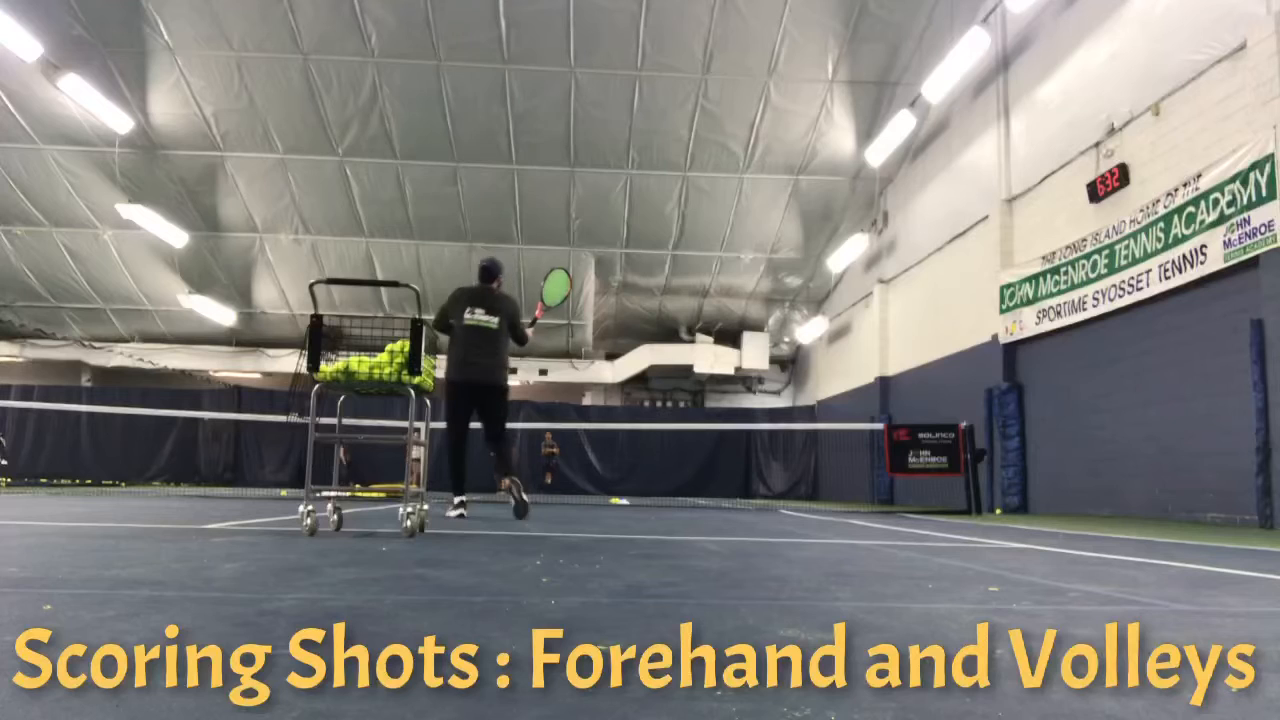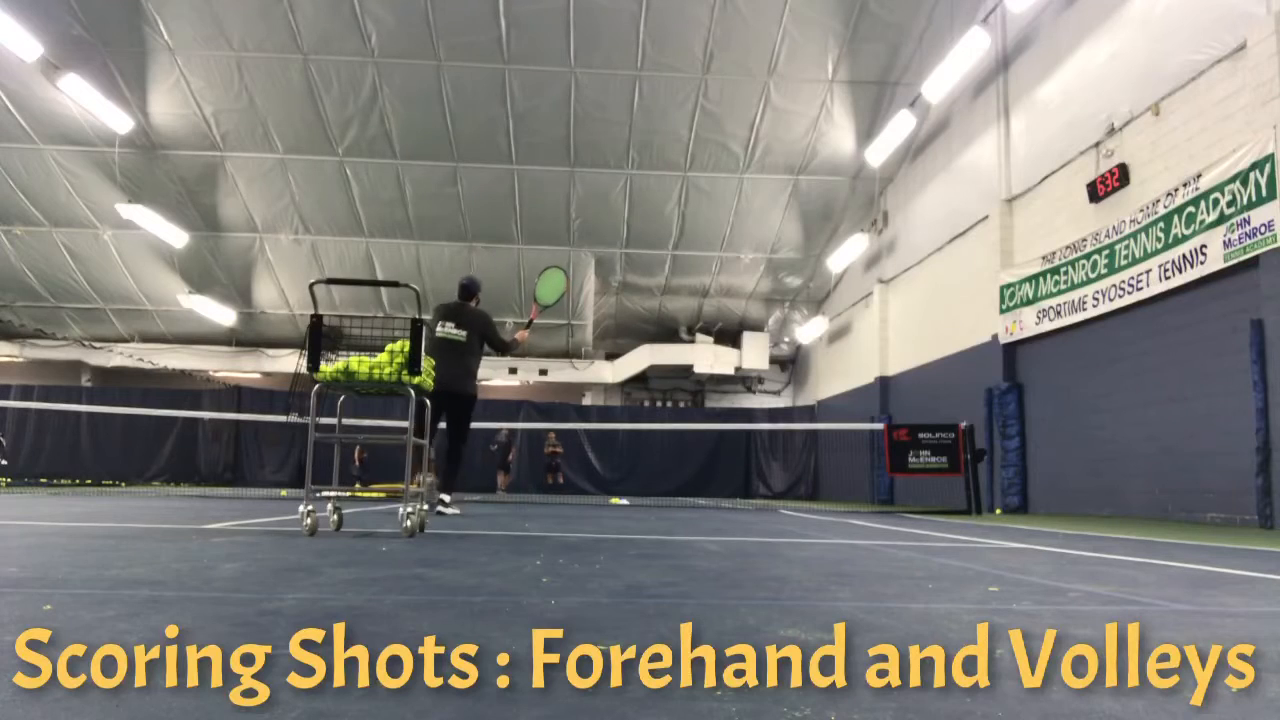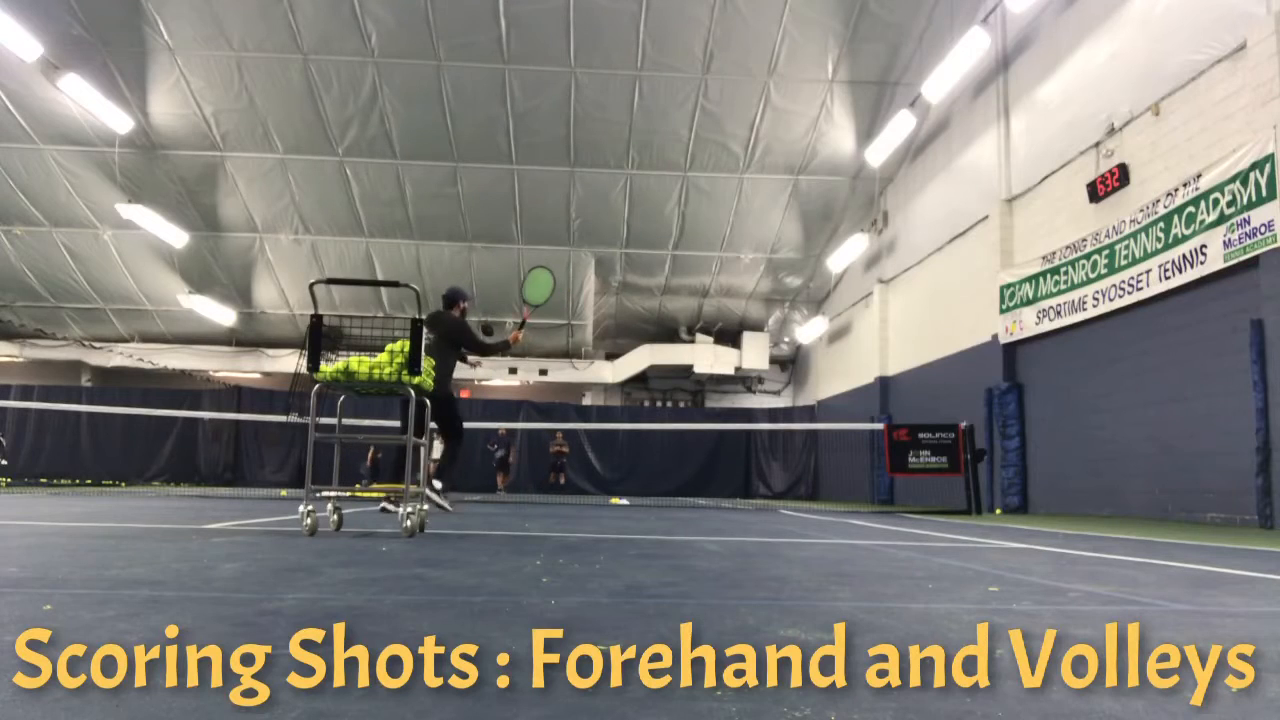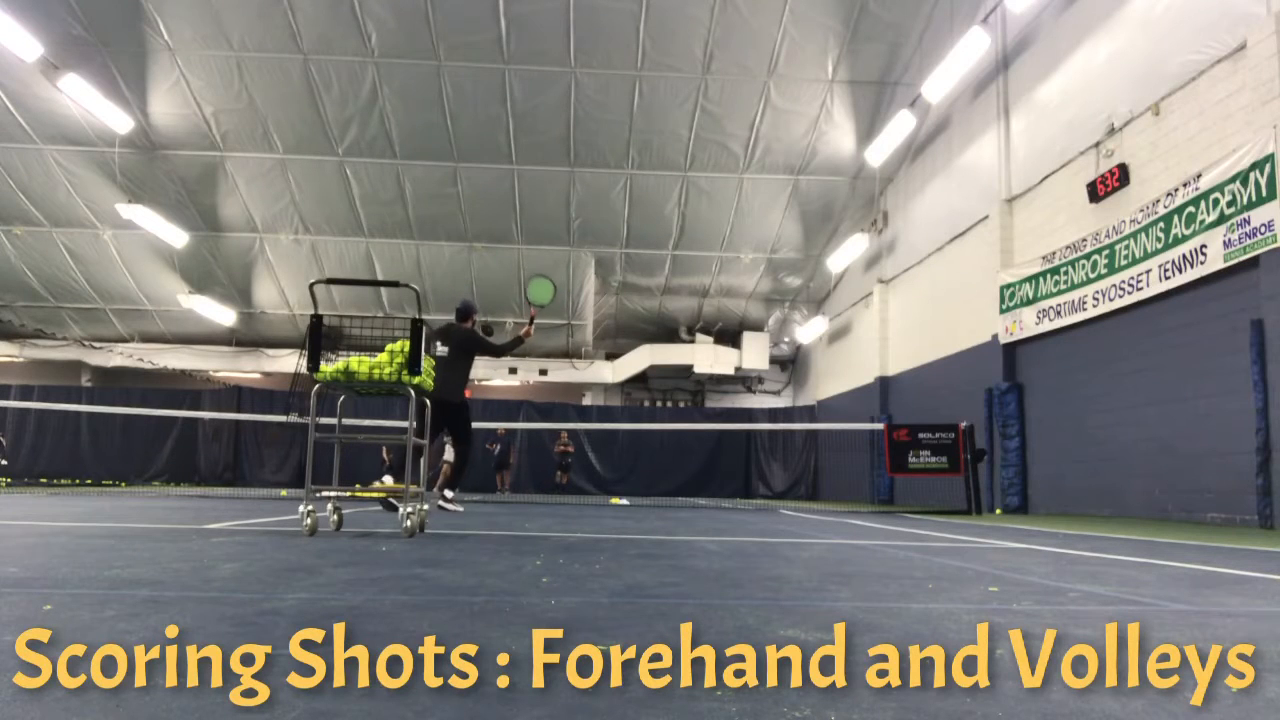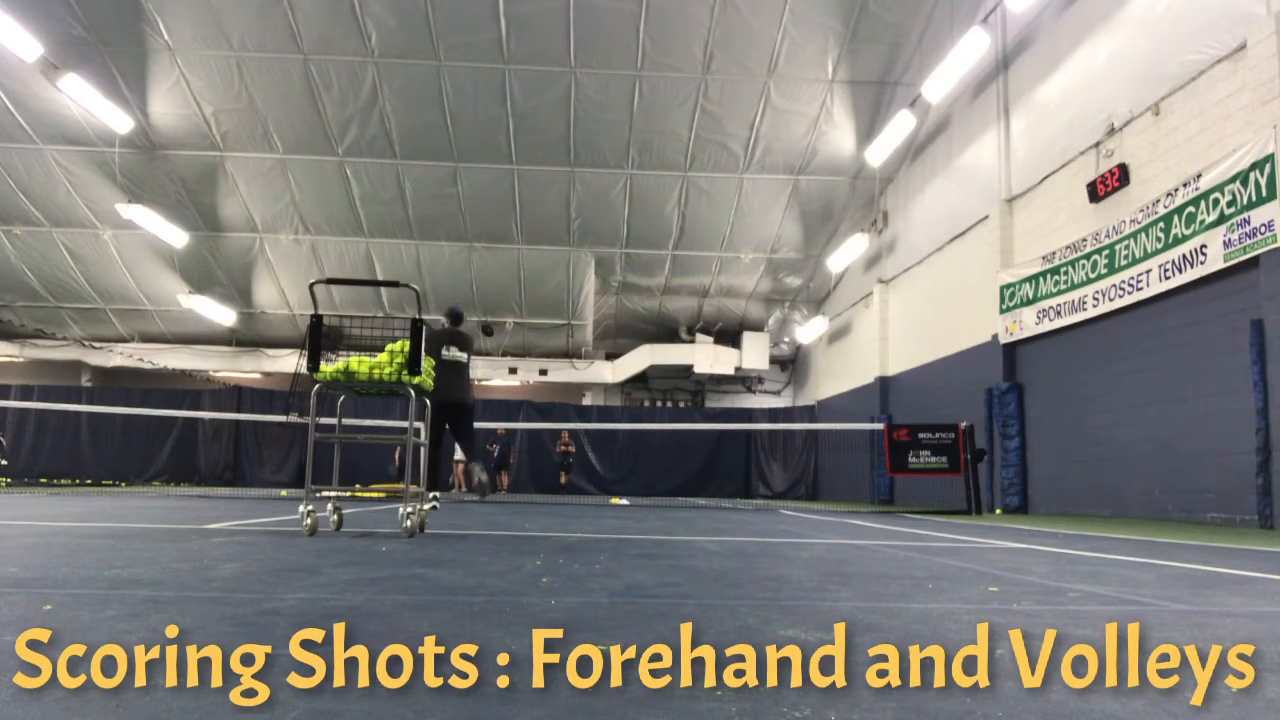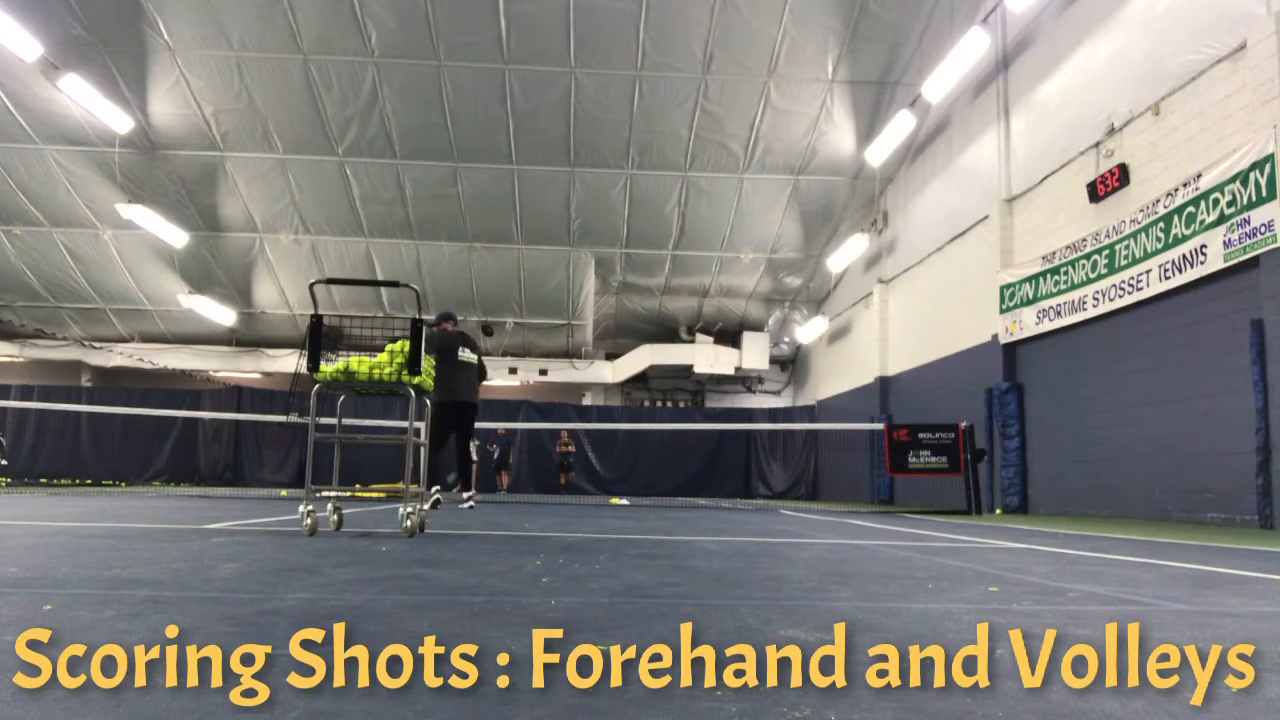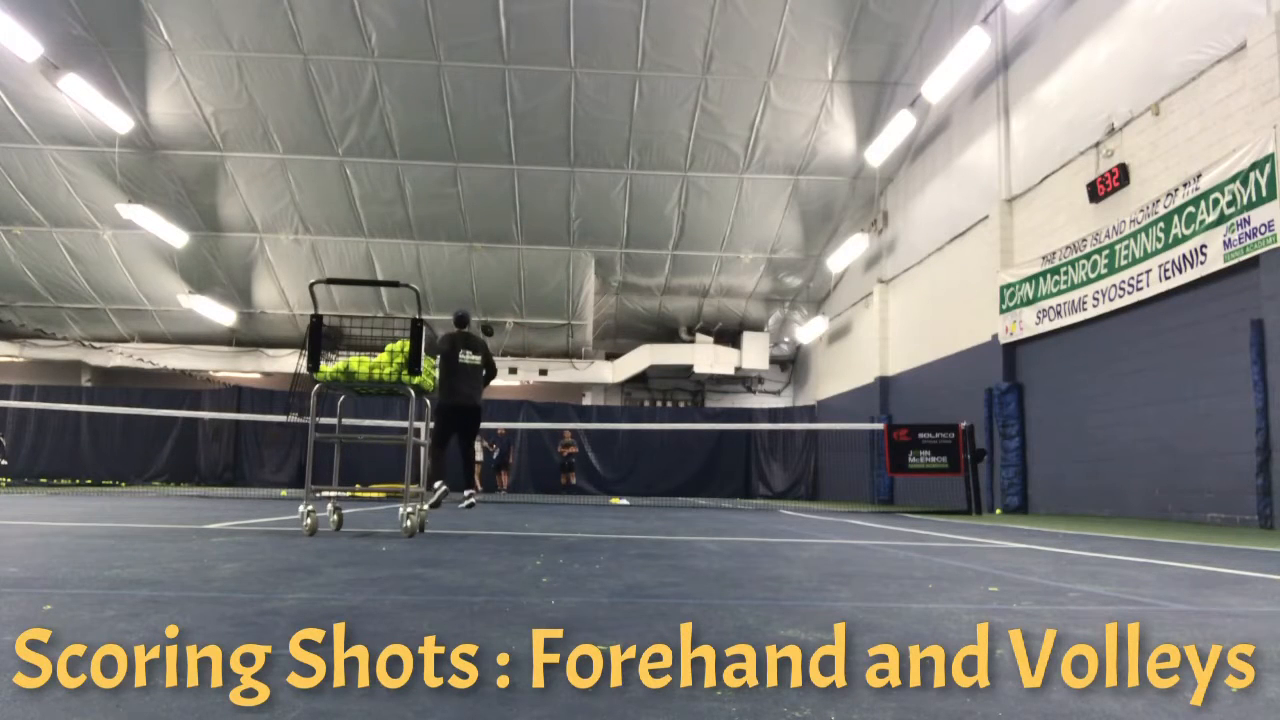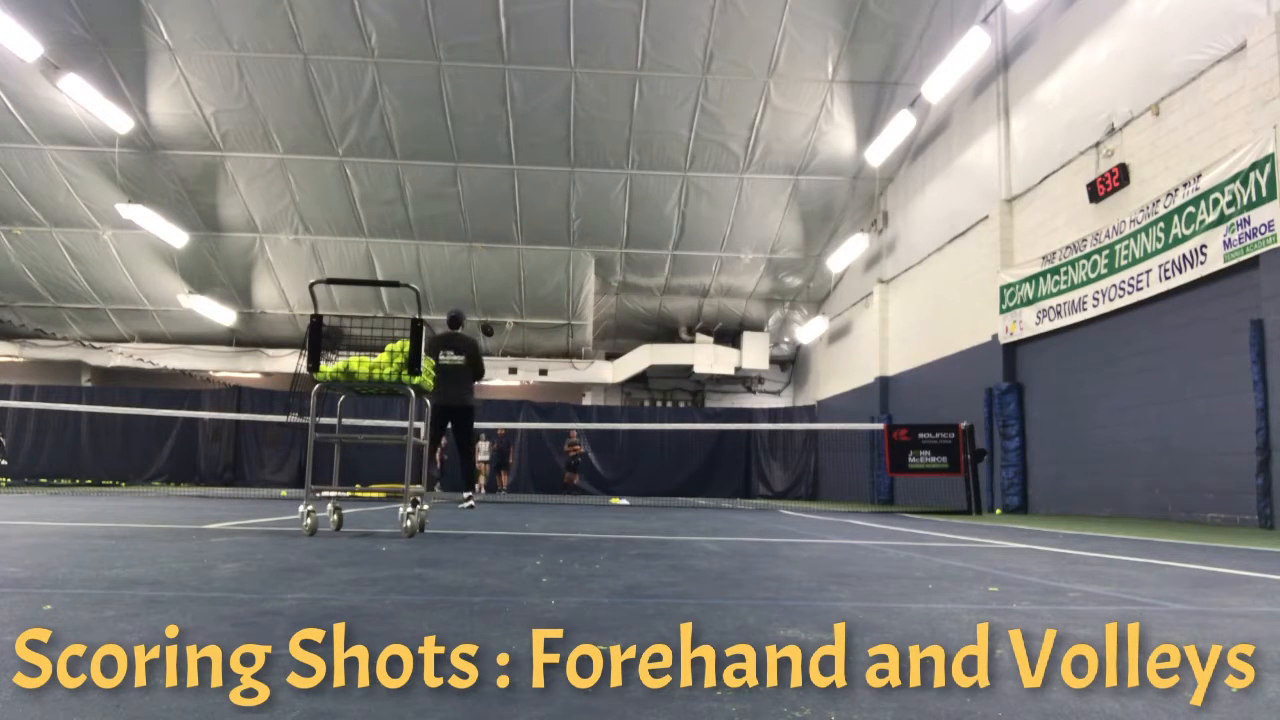
dt=0.4s
person 1, frame 1
left shoulder: (460, 296)
right shoulder: (508, 303)
left elbow: (438, 324)
right elbow: (520, 339)
right wrist: (527, 334)
left hip: (460, 378)
right hip: (493, 381)
left knee: (456, 439)
right knee: (497, 438)
left ankle: (459, 500)
right ankle: (511, 482)
person 1, frame 2
left shoulder: (440, 311)
right shoulder: (481, 318)
right elbow: (501, 348)
right wrist: (517, 339)
left hip: (433, 385)
right hip: (462, 389)
left knee: (423, 438)
right knee: (455, 443)
left ankle: (422, 478)
right ankle: (445, 497)
person 1, frame 3
left shoulder: (430, 320)
right shoulder: (456, 324)
right elbow: (482, 349)
left wrist: (464, 357)
right wrist: (510, 342)
right hip: (436, 390)
right knee: (454, 437)
right ankle: (437, 485)
person 1, frame 4
left shoulder: (437, 334)
right shoulder: (469, 336)
right elbow: (497, 351)
right wrist: (522, 337)
left hip: (429, 397)
right hip: (453, 399)
left knee: (419, 445)
right knee: (463, 448)
right ankle: (447, 495)
person 1, frame 5
left shoulder: (434, 336)
right shoulder: (468, 341)
left hip: (437, 400)
right hip: (463, 401)
left knee: (432, 448)
right knee: (467, 442)
left ankle: (432, 495)
right ankle: (476, 467)
person 1, frame 6
left shoulder: (445, 337)
right shoulder: (473, 344)
left elbow: (425, 345)
right elbow: (482, 374)
left hip: (448, 400)
right hip: (471, 402)
left knee: (434, 446)
right knee: (463, 448)
left ankle: (434, 490)
right ankle: (468, 494)
person 1, frame 7
left shoulder: (449, 339)
right shoulder: (480, 343)
left elbow: (435, 354)
right elbow: (492, 371)
left hip: (450, 402)
right hip: (473, 404)
left knee: (437, 446)
right knee: (467, 448)
left ankle: (439, 484)
right ankle: (469, 493)
person 1, frame 8
left shoulder: (434, 342)
right shoulder: (470, 343)
right elbow: (480, 372)
left hip: (438, 402)
right hip: (464, 404)
left knee: (428, 448)
right knee: (466, 450)
right ankle: (468, 495)
